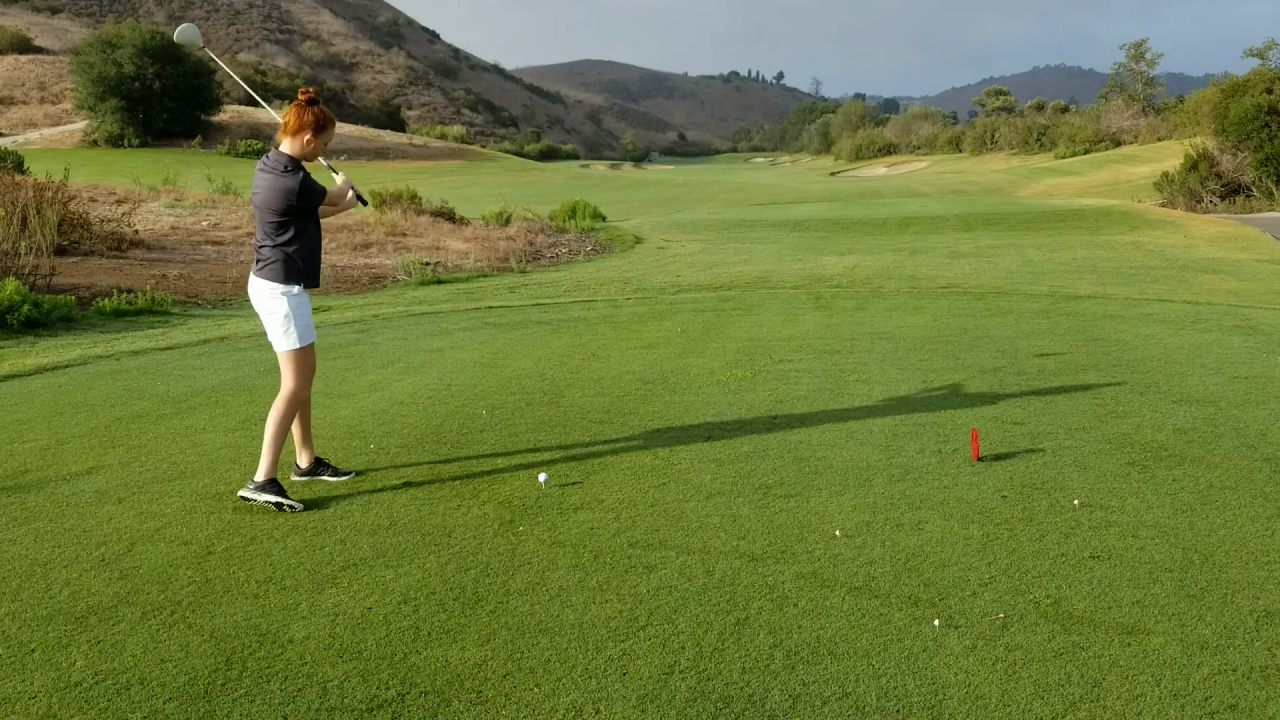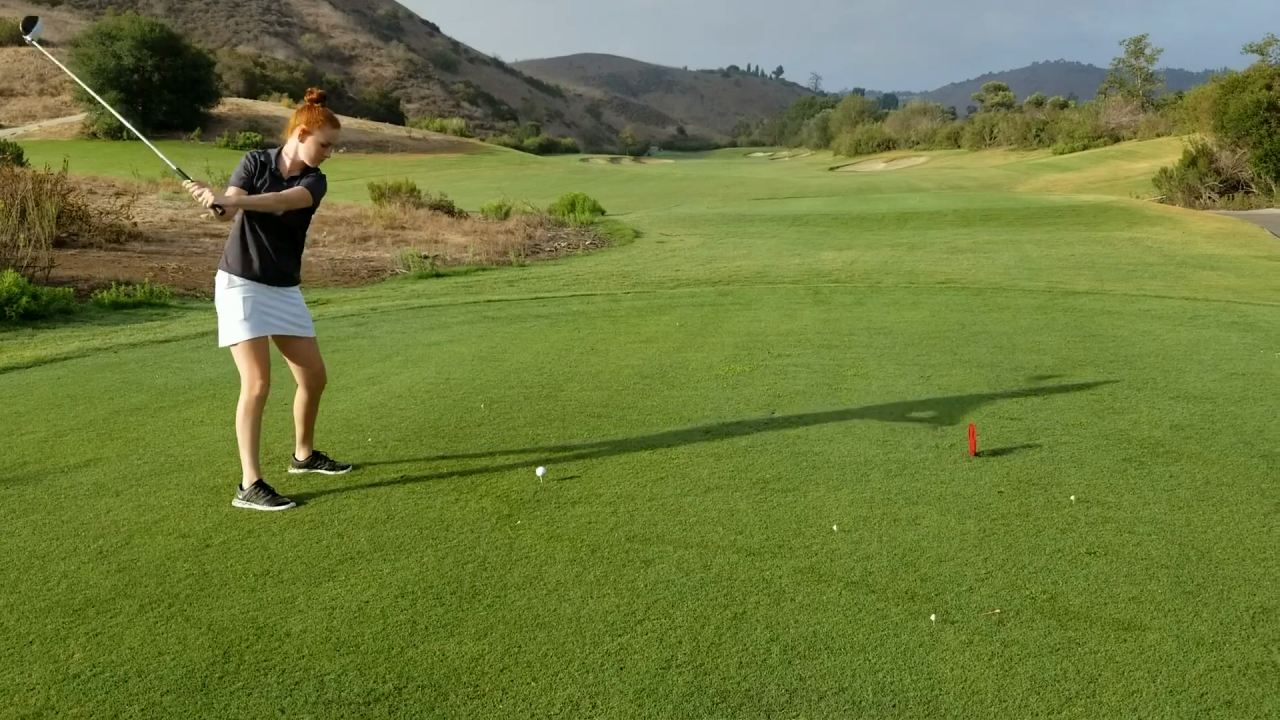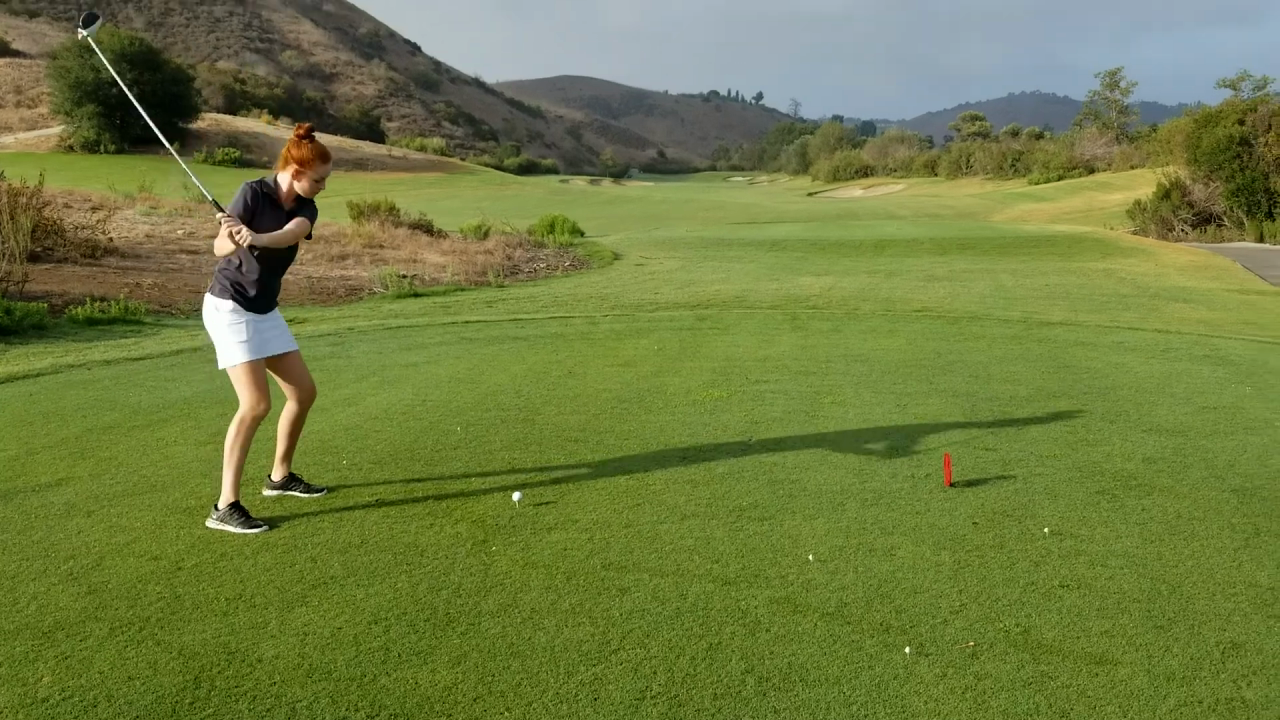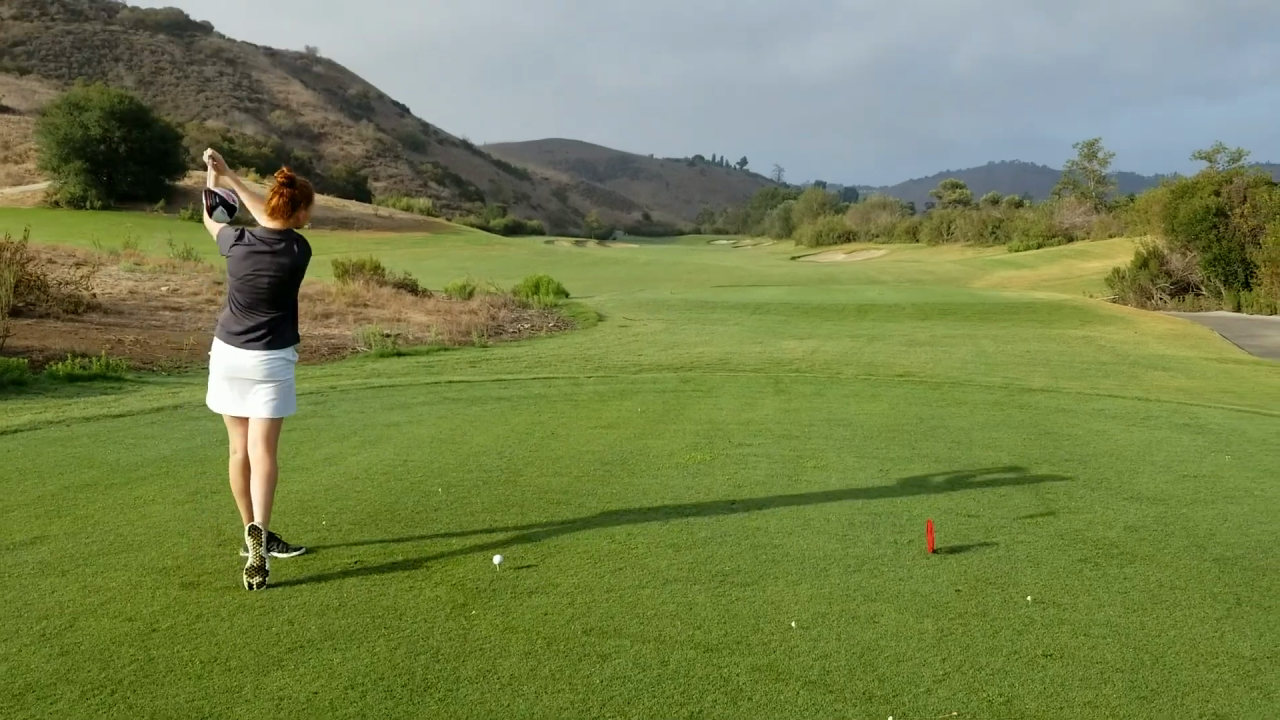
dt=0.5s
person 1, frame 1
left shoulder: (269, 167)
right shoulder: (297, 182)
right elbow: (335, 201)
left wrist: (340, 197)
right wrist: (345, 187)
left hip: (279, 285)
right hip: (284, 290)
left knee: (303, 373)
right knee: (294, 385)
left ankle: (306, 460)
right ankle: (262, 480)
person 1, frame 2
left shoulder: (316, 182)
right shoulder: (254, 163)
left elbow: (283, 202)
right elbow: (226, 209)
left wrist: (234, 199)
right wrist: (215, 197)
left hip: (284, 291)
right hip: (239, 284)
left knee: (315, 378)
right knee: (256, 384)
left ankle: (305, 454)
right ankle: (250, 484)
person 1, frame 3
left shoulder: (309, 209)
right shoulder: (252, 195)
left elbow: (287, 238)
right elbow: (221, 249)
left wrist: (253, 237)
right wrist: (232, 240)
left hip: (261, 312)
right hip: (230, 311)
left knee: (305, 392)
right knee: (254, 406)
left ankle: (280, 475)
right ankle: (226, 505)
person 1, frame 4
left shoulder: (234, 242)
right shoulder: (300, 252)
left elbow: (209, 217)
right elbow: (275, 231)
left wrist: (216, 175)
right wrist: (232, 179)
left hip: (227, 353)
right hip: (270, 360)
left knee: (239, 450)
right knee: (262, 451)
left ankle: (256, 536)
right ankle: (259, 531)
